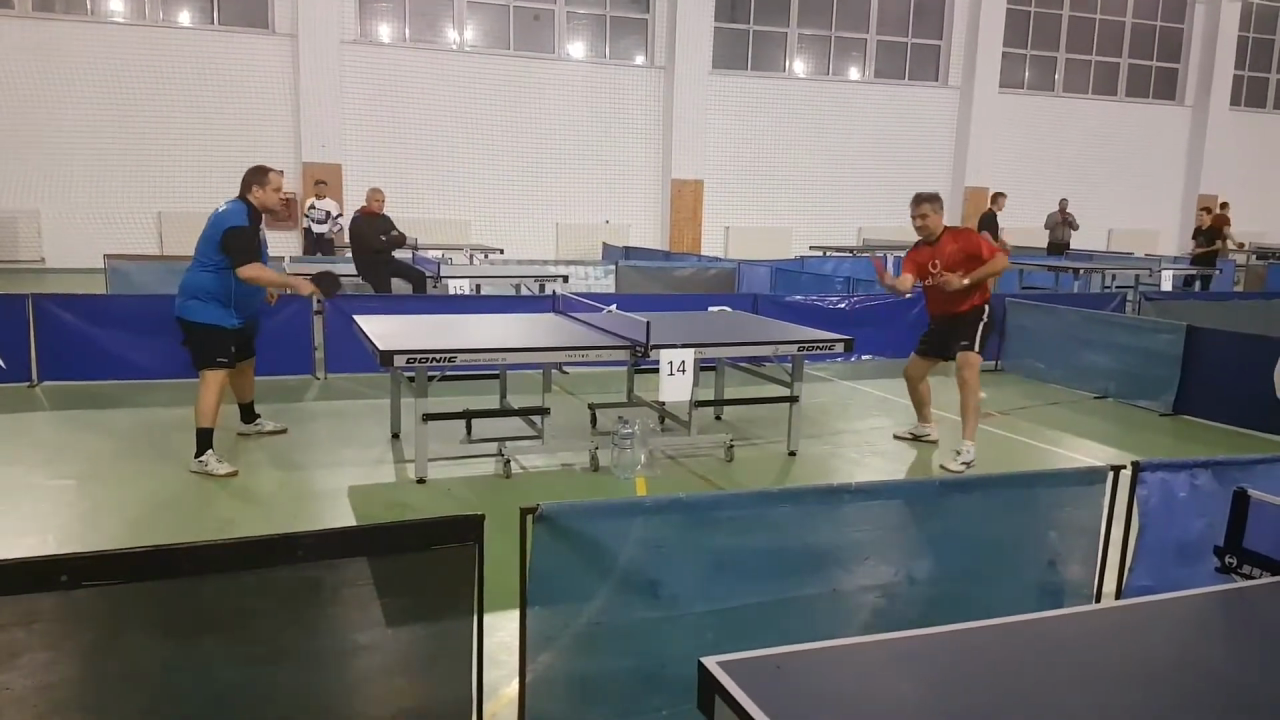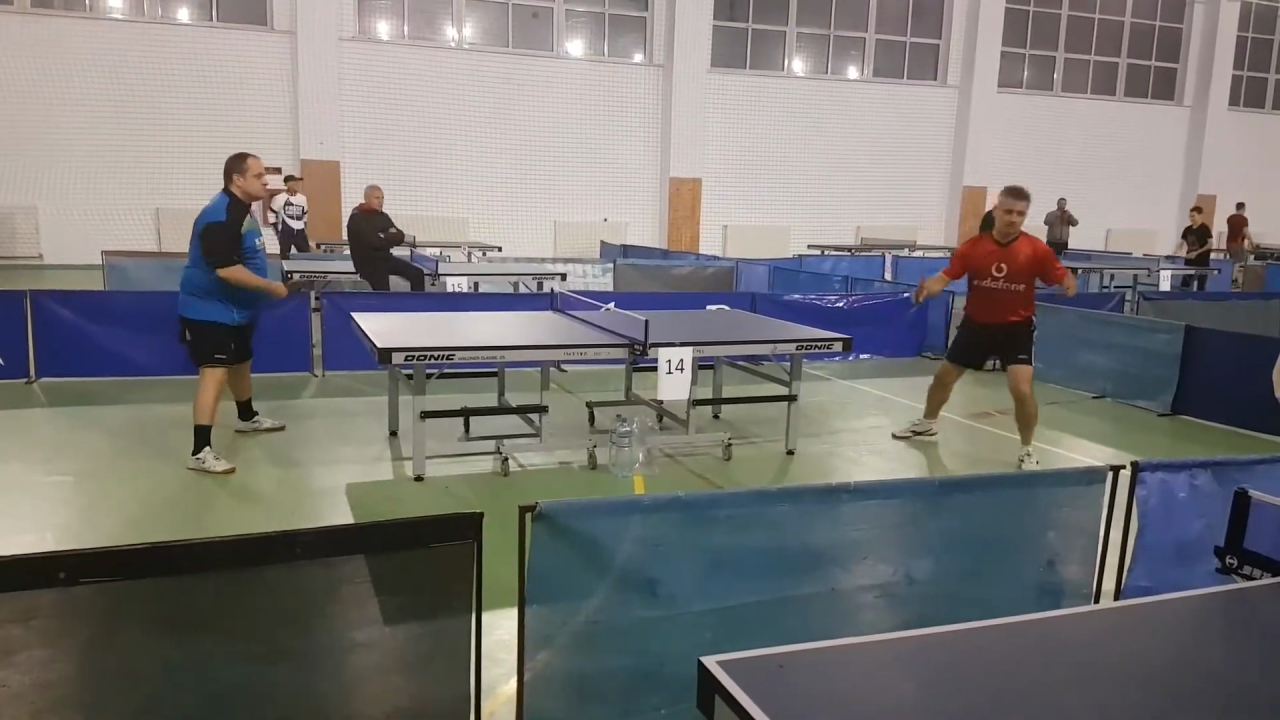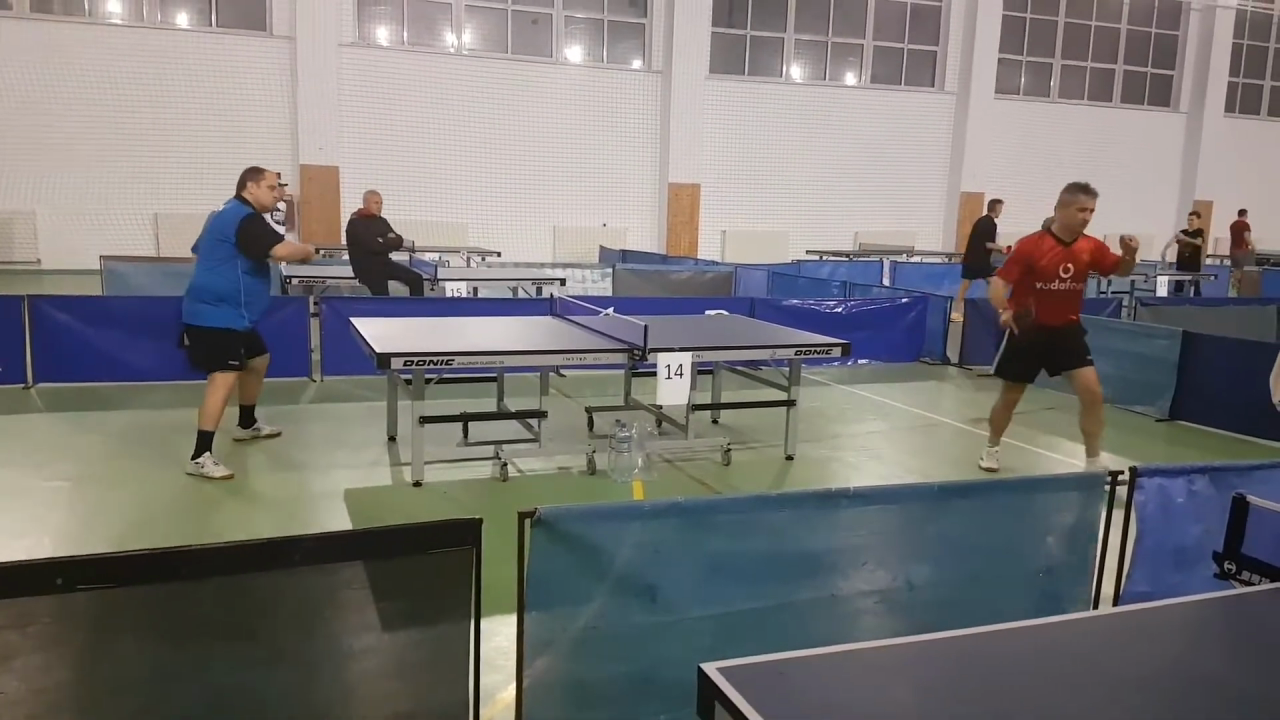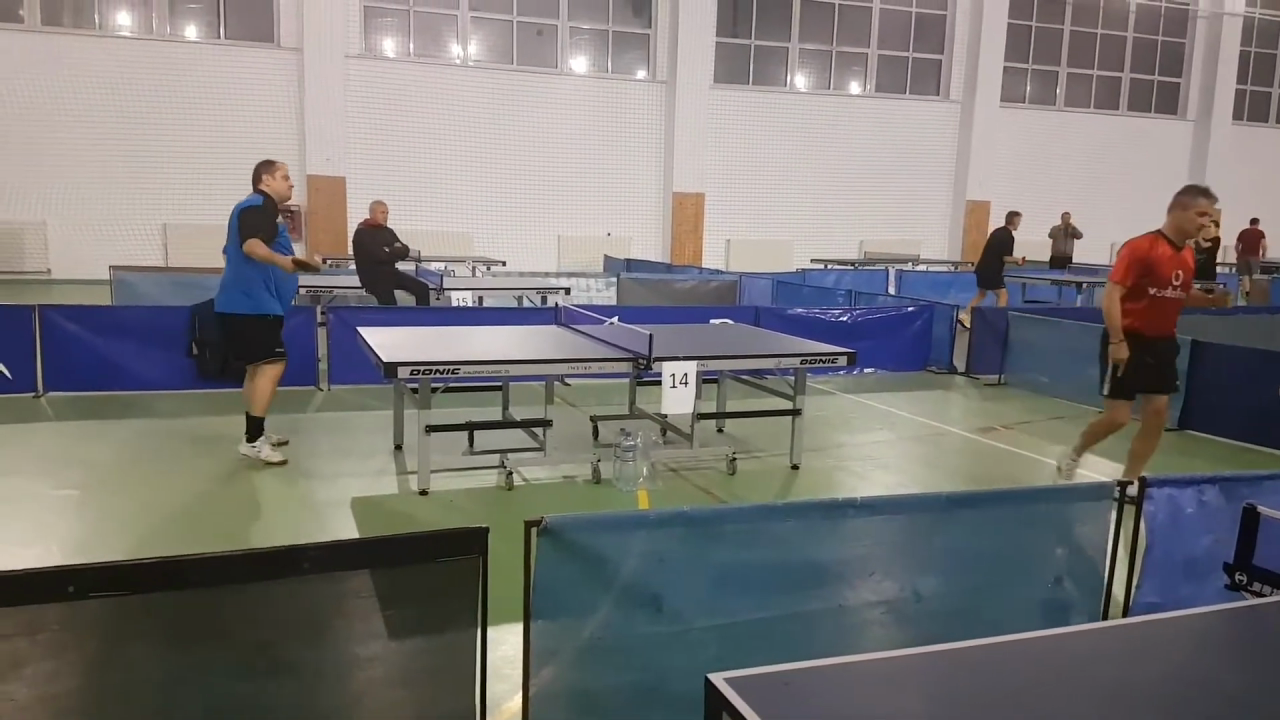
dt=0.4s
person 1, frame 1
left shoulder: (242, 214)
right shoulder: (239, 223)
right elbow: (247, 270)
left wrist: (263, 286)
right wrist: (294, 283)
left hip: (229, 311)
right hip: (208, 311)
left knee: (245, 364)
right knee: (215, 376)
left ankle: (249, 420)
right ankle: (203, 455)
person 1, frame 2
left shoulder: (239, 209)
right shoulder: (220, 217)
right elbow: (227, 269)
left wrist: (266, 284)
right wrist: (272, 287)
left hip: (234, 308)
right hip: (210, 309)
left knee: (241, 363)
right knee: (215, 373)
left ankle: (247, 418)
right ankle: (200, 452)
person 1, frame 3
left shoulder: (227, 215)
right shoulder: (246, 218)
left elbow: (201, 254)
right elbow: (281, 250)
right wrist: (308, 251)
left hip: (229, 312)
right hip: (216, 315)
left knee: (257, 360)
right knee: (225, 378)
left ankle: (247, 424)
right ankle: (200, 456)
person 1, frame 4
left shoulder: (260, 209)
right shoulder: (256, 207)
left elbow: (232, 253)
right elbow: (252, 245)
right wrist: (280, 260)
left hip: (249, 305)
right hip: (254, 307)
left knee: (258, 369)
right knee: (270, 367)
left ankle: (254, 435)
right ankle: (256, 443)
person 2, frame 1
left shoulder: (965, 238)
right shoulder: (915, 253)
left elbow: (1001, 261)
right elbow: (903, 286)
left wrist: (965, 280)
right wrist: (887, 281)
left hip: (971, 315)
right hip: (940, 320)
left knee: (967, 376)
right knee: (912, 372)
left ankle: (967, 448)
right ankle: (925, 427)
person 2, frame 2
left shoulder: (1035, 249)
right shoulder: (972, 247)
left elbow: (1061, 277)
right elbow: (944, 278)
left wrist: (1069, 284)
right wrist: (926, 289)
left hip: (1016, 328)
right hip: (976, 325)
left knee: (1022, 390)
right knee: (944, 377)
left ankle: (1026, 448)
right ankle: (925, 423)
person 2, frame 3
left shoulder: (1093, 247)
right shoulder: (1030, 246)
left elbow: (1121, 269)
right elbow: (999, 282)
left wrist: (1128, 253)
right wrist: (1004, 310)
left hip: (1067, 329)
right hip: (1028, 330)
left knee: (1093, 392)
right knee: (1010, 396)
left ankle: (1094, 462)
right ankle: (992, 449)
person 2, frame 4
left shoulder: (1187, 254)
right shoulder: (1139, 247)
right elbow: (1112, 294)
left wrist: (1211, 300)
right wrist: (1118, 340)
left hip: (1162, 342)
right hip: (1128, 341)
left knee: (1157, 415)
right knee: (1117, 416)
left ankle: (1128, 483)
right ankle: (1072, 455)
